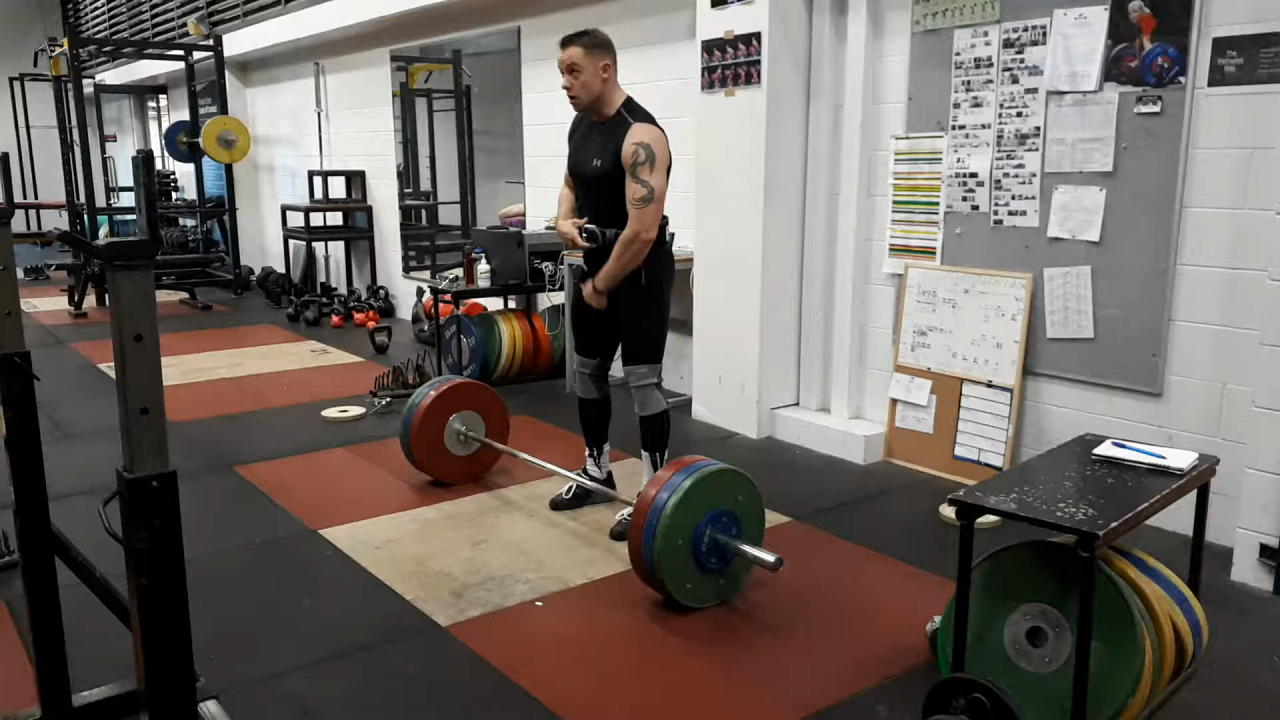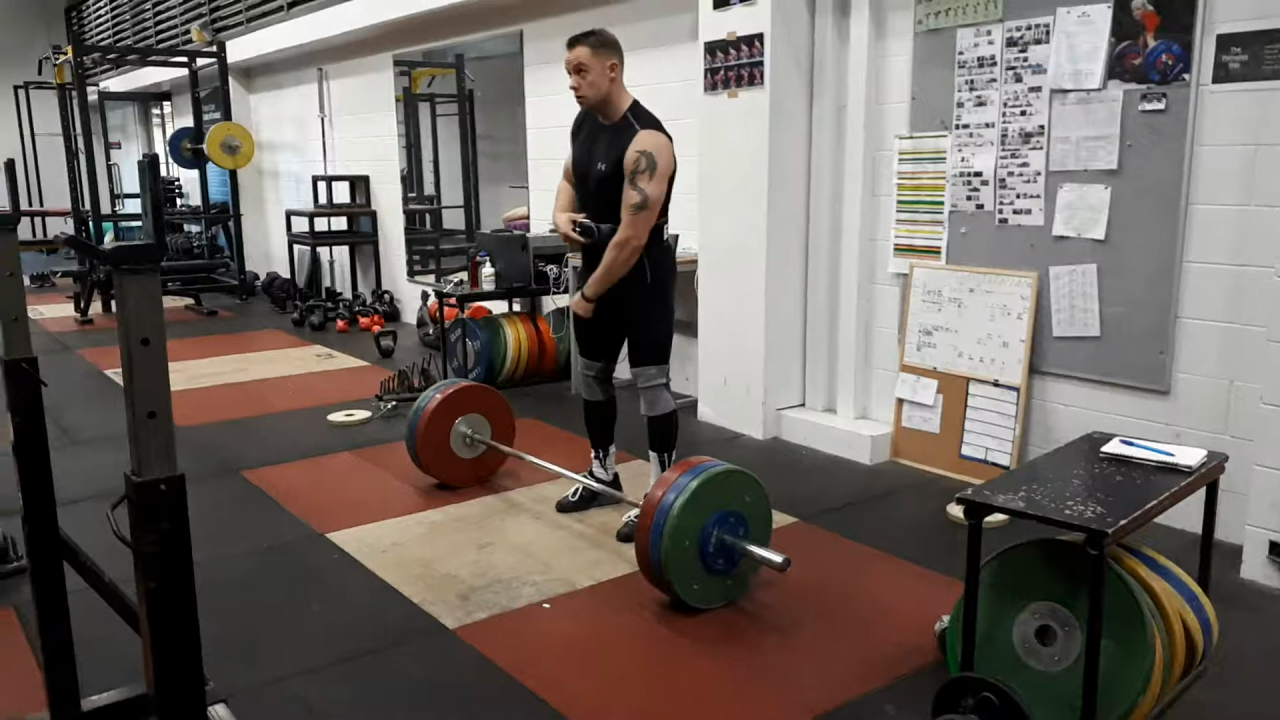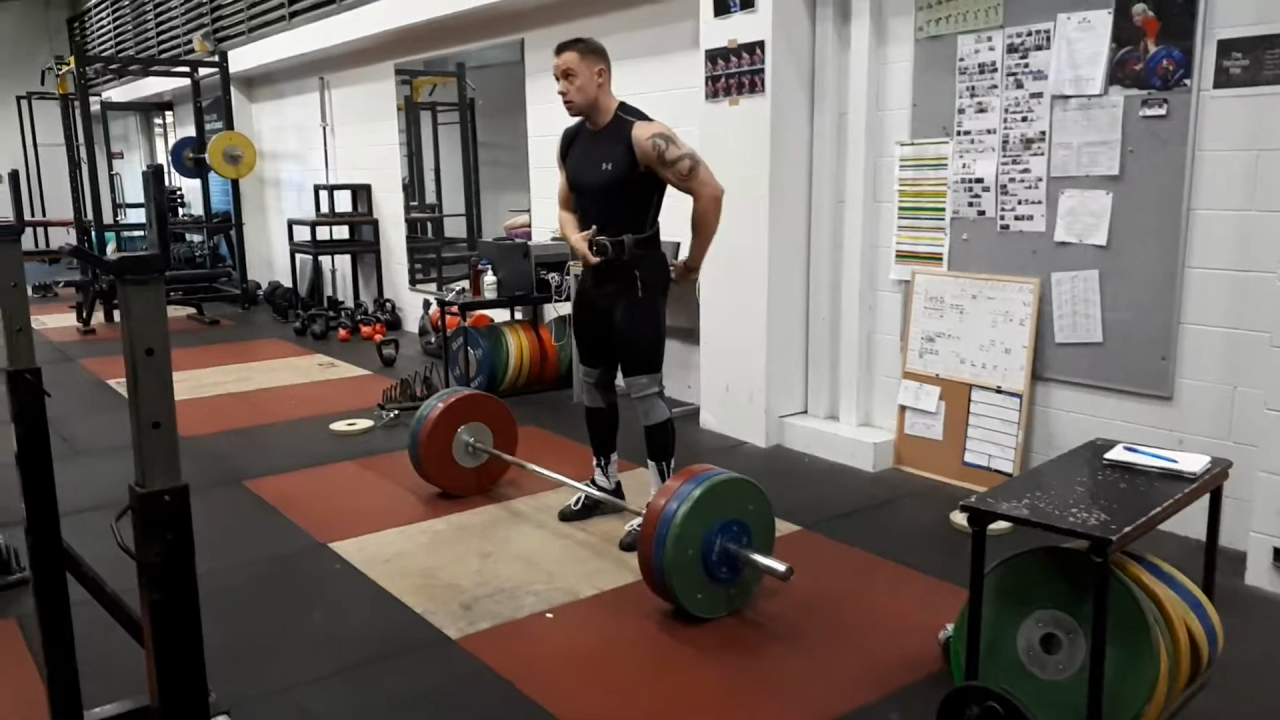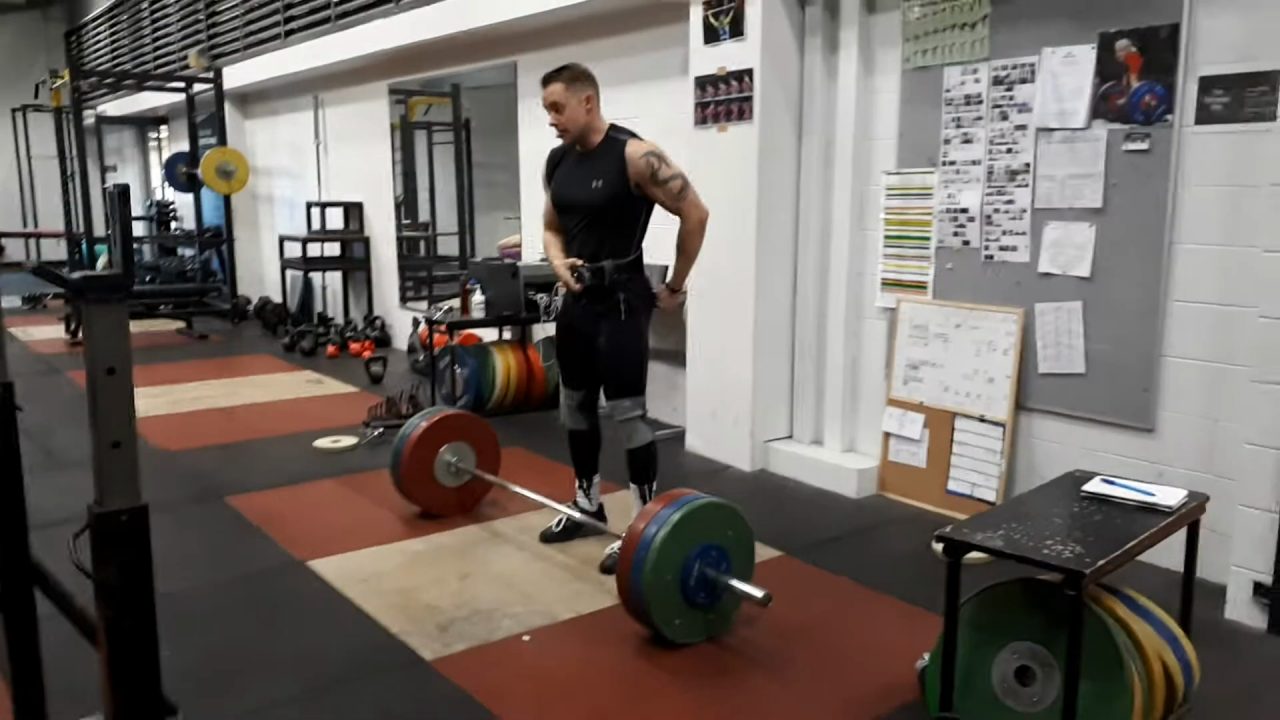
dt=0.4s
person 1, frame 1
left shoulder: (640, 136)
right shoulder: (580, 124)
left elbow: (643, 231)
left wrist: (602, 285)
right wrist: (564, 220)
left hip: (641, 271)
right hip: (596, 268)
left knee: (642, 379)
right knee: (587, 371)
right ankle: (596, 472)
person 1, frame 2
left shoulder: (646, 142)
right shoulder: (584, 123)
left elbow: (635, 238)
left wrist: (591, 293)
right wrist: (562, 212)
left hip: (643, 271)
right hip: (598, 265)
left knee: (650, 380)
right knee: (592, 375)
right ankle: (603, 474)
person 1, frame 3
left shoulder: (643, 135)
right shoulder: (571, 141)
left elbow: (709, 191)
left wrist: (692, 264)
right wrist: (575, 237)
left hip: (637, 276)
right hip: (593, 276)
left knee: (644, 388)
right knee: (594, 382)
right ankle: (605, 482)
person 1, frame 4
left shoulder: (635, 154)
right shoulder: (557, 161)
left elbow: (694, 214)
left wrist: (675, 286)
right wrist: (558, 262)
left hip: (620, 298)
right hip: (577, 298)
left knee: (626, 411)
right knee: (576, 404)
right ankle: (587, 504)
